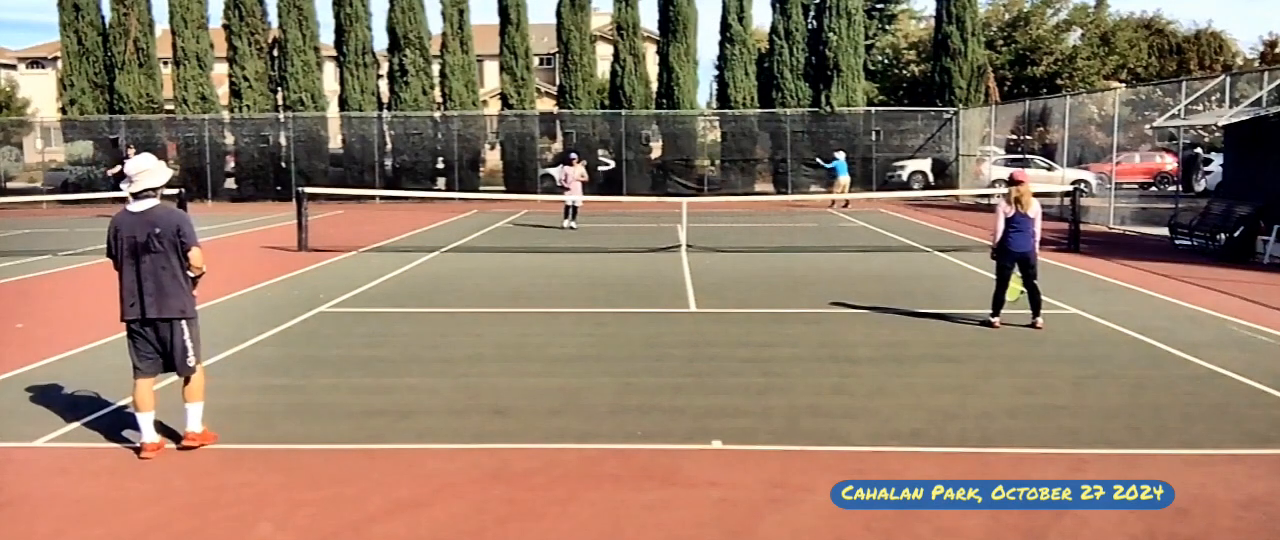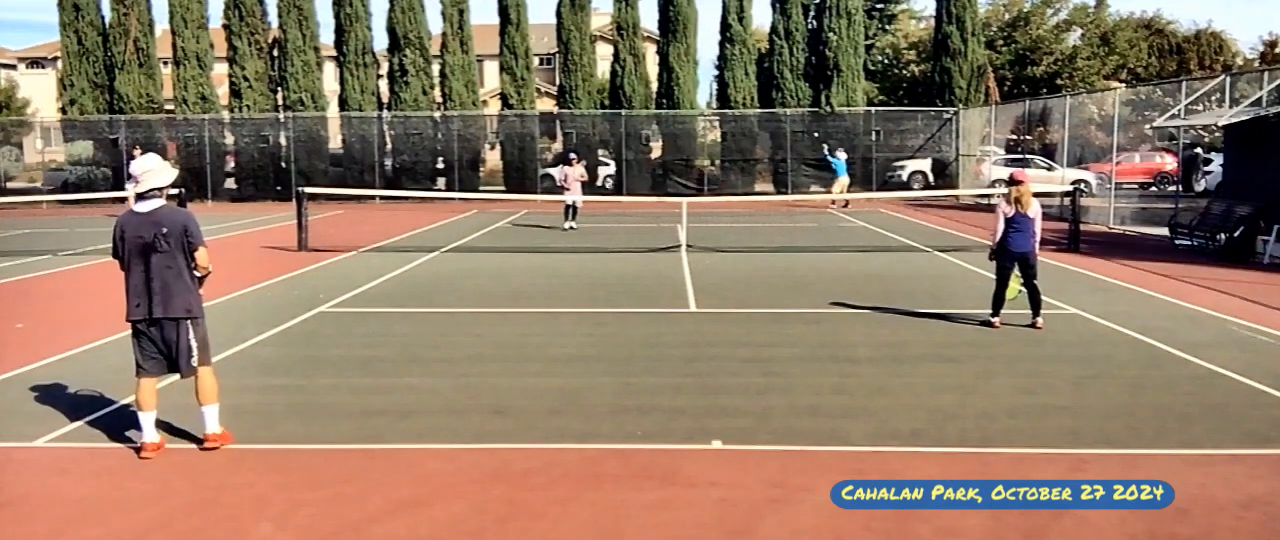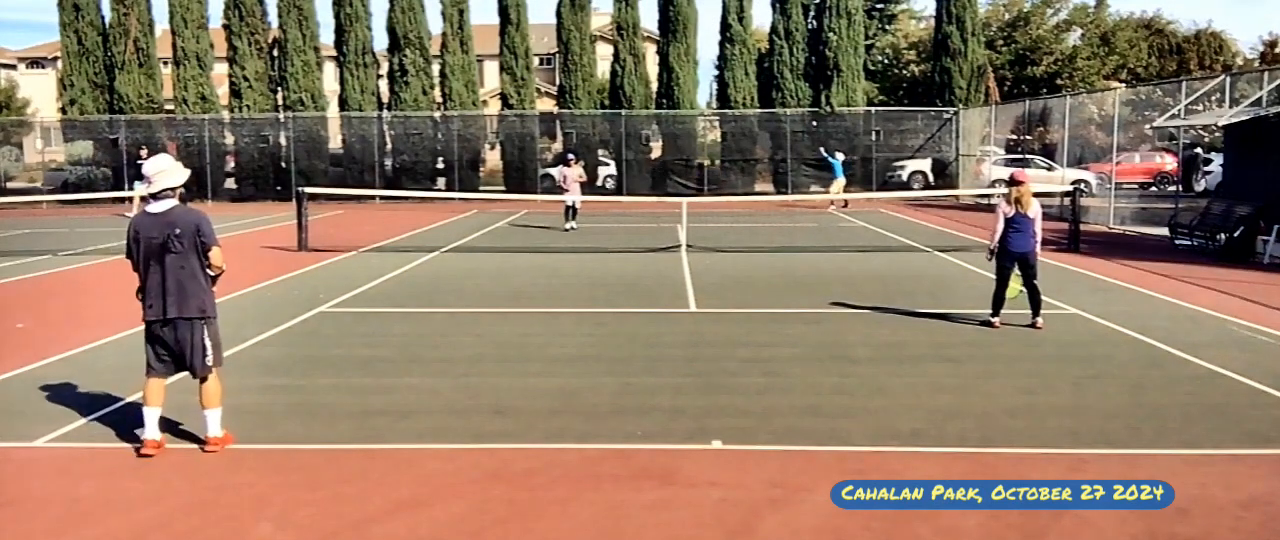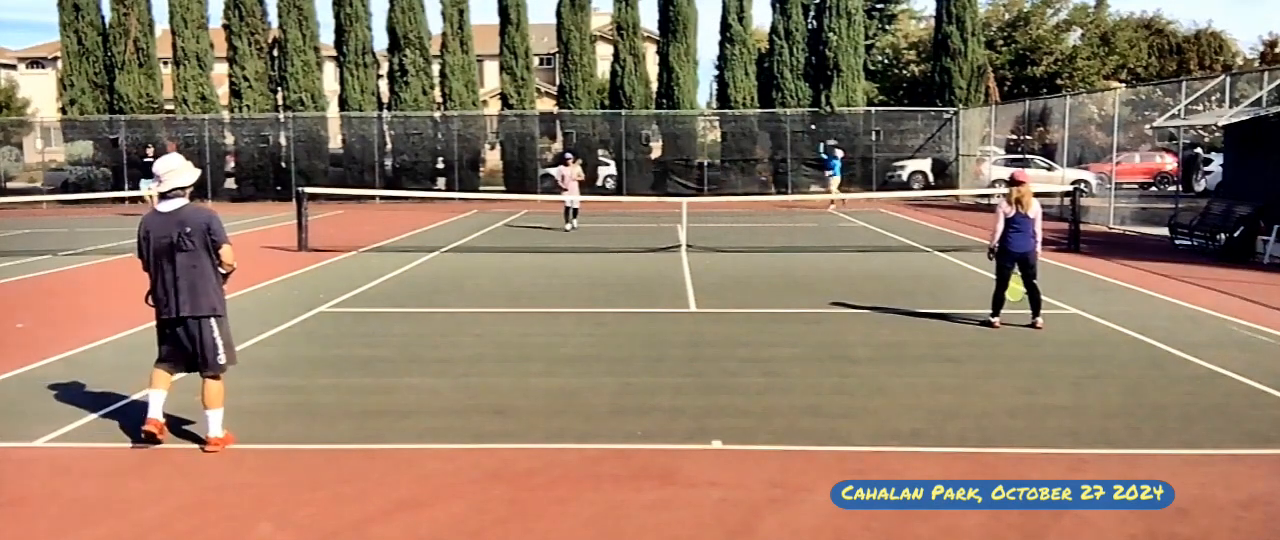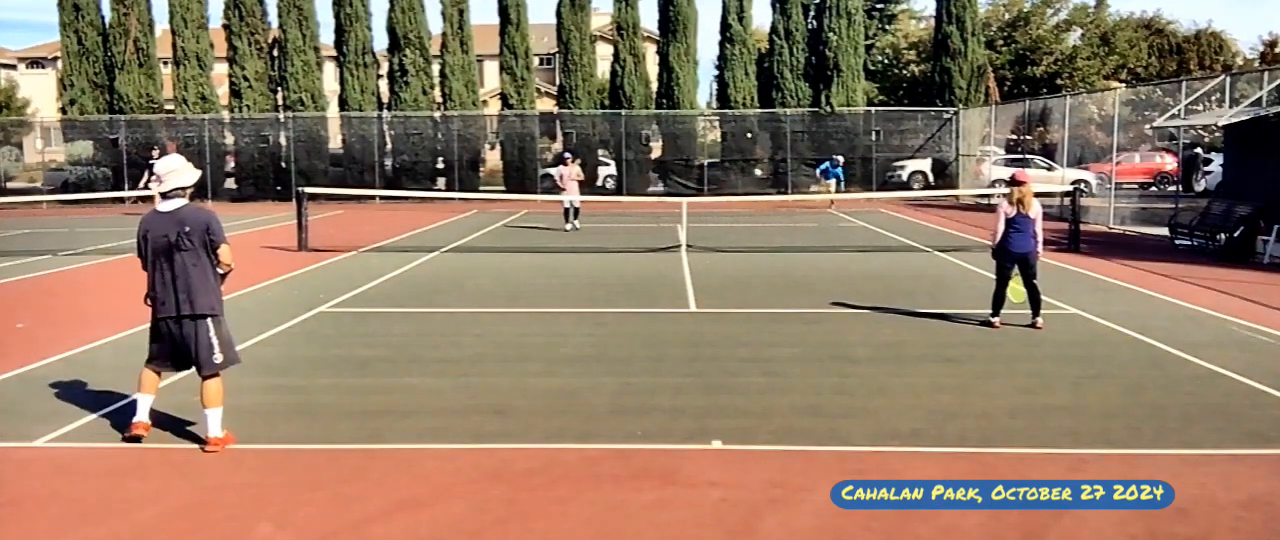
dt=0.2s
person 1, frame 1
left shoulder: (118, 222)
right shoulder: (175, 217)
left elbow: (117, 264)
right elbow: (196, 263)
right wrist: (188, 279)
left hip: (136, 310)
right hip: (174, 307)
left knee: (143, 375)
right knee: (192, 368)
left ankle: (149, 439)
right ankle: (194, 430)
person 1, frame 2
left shoulder: (124, 222)
right shoulder: (181, 218)
left elbow: (123, 264)
right elbow: (203, 263)
right wrist: (194, 279)
left hip: (142, 309)
right hip: (181, 307)
left knee: (147, 375)
right knee: (202, 367)
left ankle: (149, 439)
right ankle: (212, 431)
person 1, frame 3
left shoulder: (137, 223)
right shoulder: (195, 218)
left elbow: (136, 265)
right elbow: (217, 262)
right wrist: (207, 278)
left hip: (155, 310)
right hip: (194, 307)
left knee: (155, 374)
right knee: (208, 372)
left ankle: (151, 436)
right ankle: (214, 434)
person 1, frame 4
left shoulder: (148, 222)
right shoulder: (204, 216)
left elbow: (147, 266)
right elbow: (228, 260)
right wrist: (218, 275)
left hip: (167, 308)
right hip: (204, 306)
left knee: (164, 365)
right knee: (213, 372)
left ankle: (153, 418)
right ankle: (215, 435)
person 1, frame 5
left shoulder: (147, 222)
right shoulder: (203, 216)
left elbow: (147, 265)
right elbow: (226, 260)
right wrist: (214, 277)
left hip: (163, 308)
right hip: (201, 306)
left knee: (154, 364)
right knee: (211, 372)
left ankle: (140, 420)
right ankle: (215, 434)
person 2, frame 1
left shoulder: (1004, 204)
right shoulder: (1034, 204)
left elbow: (999, 229)
right elbow: (1037, 229)
left wrist: (994, 247)
right wrist: (1036, 247)
left hip: (1008, 249)
right hip: (1027, 249)
left knee: (1002, 285)
right knee: (1031, 284)
left ankle: (995, 318)
right ankle: (1037, 318)
person 2, frame 2
left shoulder: (1004, 204)
right shoulder: (1034, 204)
left elbow: (999, 229)
right elbow: (1037, 230)
left wrist: (993, 247)
right wrist: (1036, 247)
left hip: (1007, 249)
right hip: (1027, 249)
left knee: (1001, 285)
right knee: (1031, 284)
left ankle: (995, 318)
right ankle: (1037, 319)
person 2, frame 3
left shoulder: (1004, 204)
right shoulder: (1034, 204)
left elbow: (998, 229)
right elbow: (1038, 229)
left wrist: (992, 247)
right wrist: (1037, 247)
left hip: (1007, 249)
right hip: (1028, 250)
left knee: (1001, 284)
right knee: (1032, 284)
left ankle: (995, 318)
right ankle: (1037, 318)
person 2, frame 4
left shoulder: (1004, 204)
right shoulder: (1034, 204)
left elbow: (998, 229)
right elbow: (1038, 229)
left wrist: (992, 246)
right wrist: (1038, 247)
left hip: (1007, 249)
right hip: (1027, 250)
left knee: (1001, 285)
right knee: (1031, 284)
left ankle: (995, 318)
right ankle: (1037, 319)
person 2, frame 5
left shoulder: (1005, 204)
right shoulder: (1035, 204)
left elbow: (999, 229)
right elbow: (1038, 229)
left wrist: (994, 246)
right wrist: (1039, 248)
left hip: (1008, 249)
right hip: (1028, 250)
left knee: (1002, 284)
right knee: (1031, 284)
left ankle: (995, 318)
right ankle: (1037, 318)
